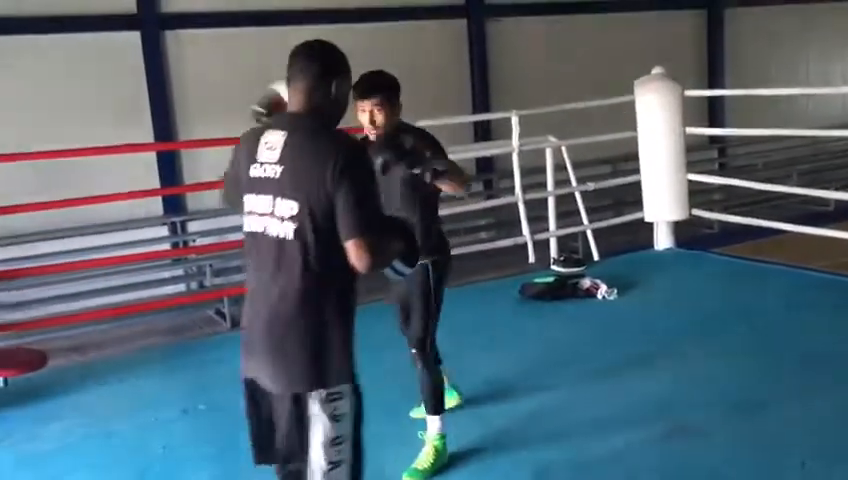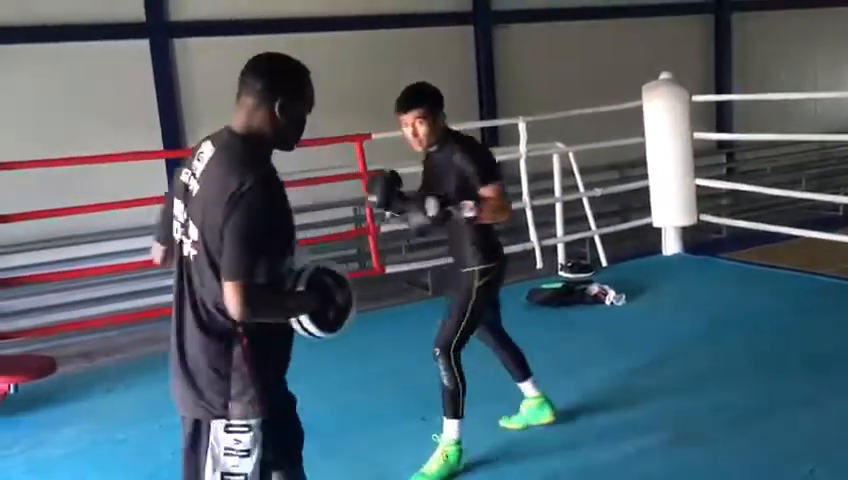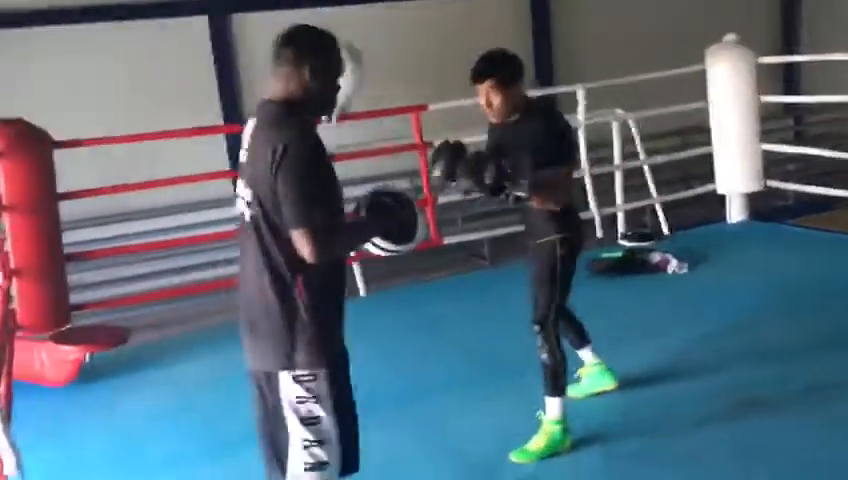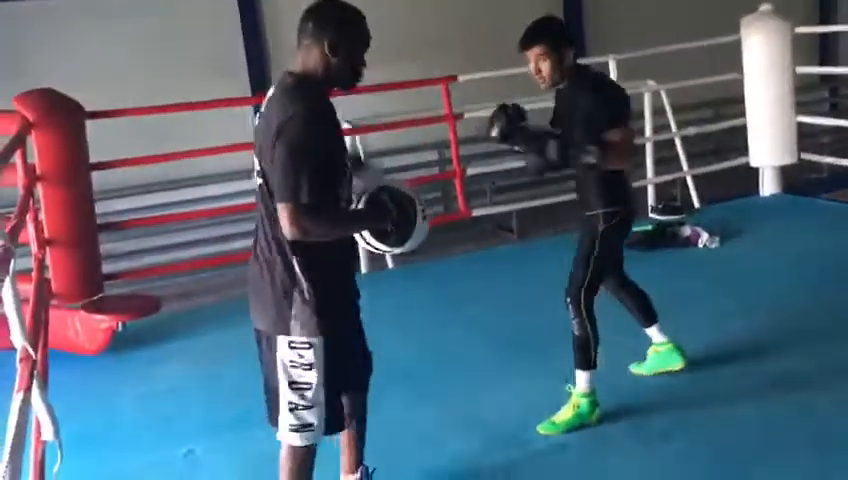
dt=0.5s
person 1, frame 1
left shoulder: (249, 145)
right shoulder: (339, 151)
right elbow: (363, 257)
right wrist: (399, 242)
left hip: (262, 336)
right hip: (313, 345)
person 1, frame 2
left shoulder: (204, 154)
right shoulder: (255, 185)
left elbow: (161, 250)
right elbow: (242, 303)
right wrist: (312, 301)
left hip: (203, 358)
right hip: (232, 375)
person 1, frame 3
left shoulder: (263, 126)
right shoulder: (296, 140)
right elbow: (313, 245)
right wrist: (374, 225)
left hip: (271, 318)
right hip: (294, 327)
person 1, frame 4
left shoulder: (288, 95)
right shoulder: (304, 116)
right elbow: (296, 222)
right wrist: (369, 217)
left hip: (320, 283)
right hip: (298, 292)
left knee: (352, 372)
right knee: (304, 416)
person 2, frame 1
left shoulder: (416, 142)
right shoulder: (368, 146)
left elbow: (461, 183)
left wrist: (418, 168)
left hip: (427, 257)
left knee: (422, 345)
right knee: (409, 329)
left ankle: (436, 442)
right ankle: (443, 390)
person 2, frame 2
left shoulder: (467, 152)
right shoulder: (433, 159)
left elbow: (502, 208)
right elbow: (427, 211)
left wrist: (453, 208)
right wrist: (400, 202)
left hip: (482, 265)
right hip: (467, 263)
left knee: (446, 349)
right knee: (492, 331)
right ankle: (535, 403)
person 2, frame 3
left shoulder: (549, 126)
right shoulder: (503, 127)
left elbow: (556, 198)
left hip: (558, 236)
right hip: (538, 236)
left knee: (544, 324)
right knee: (553, 310)
left ankle: (555, 427)
right ankle: (597, 371)
person 2, frame 4
left shoulder: (599, 91)
right shoulder: (564, 94)
left elbow: (625, 154)
right elbow: (552, 151)
left wrist: (577, 153)
right wrist: (521, 135)
left hip: (609, 208)
right hip: (596, 207)
left knee: (578, 295)
right knee: (614, 279)
left ankle: (583, 400)
right ankle: (665, 349)
